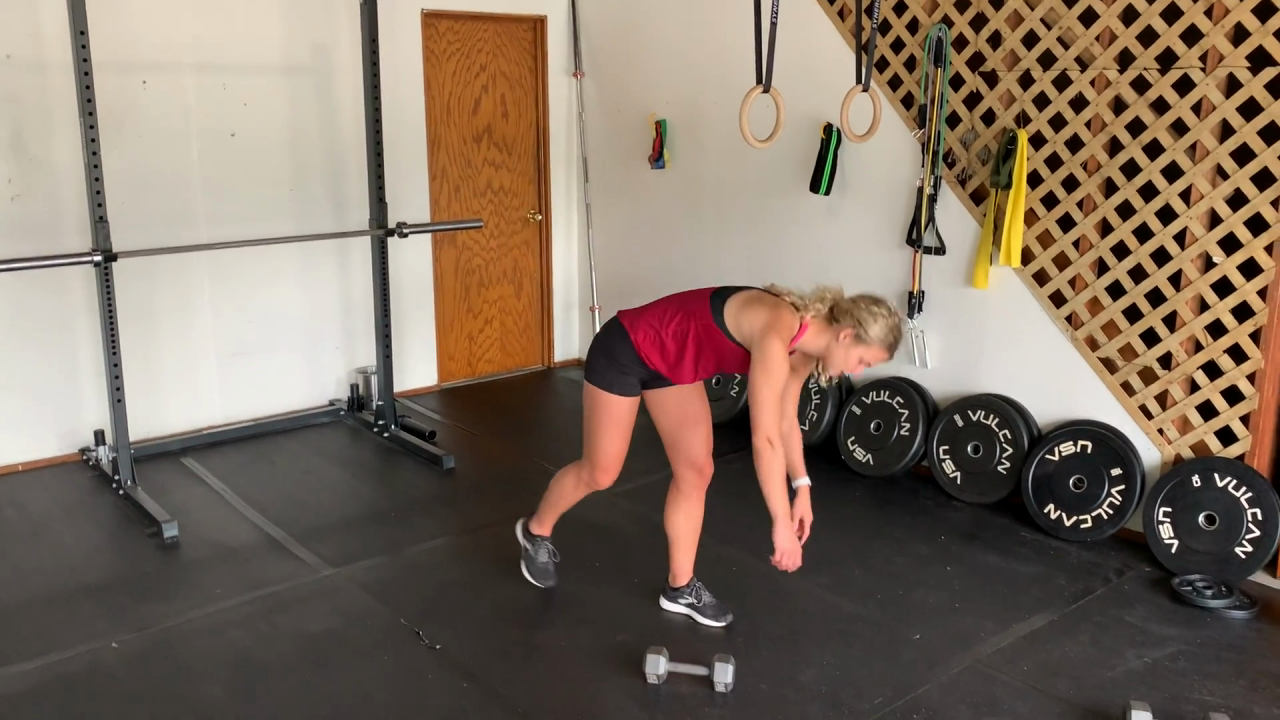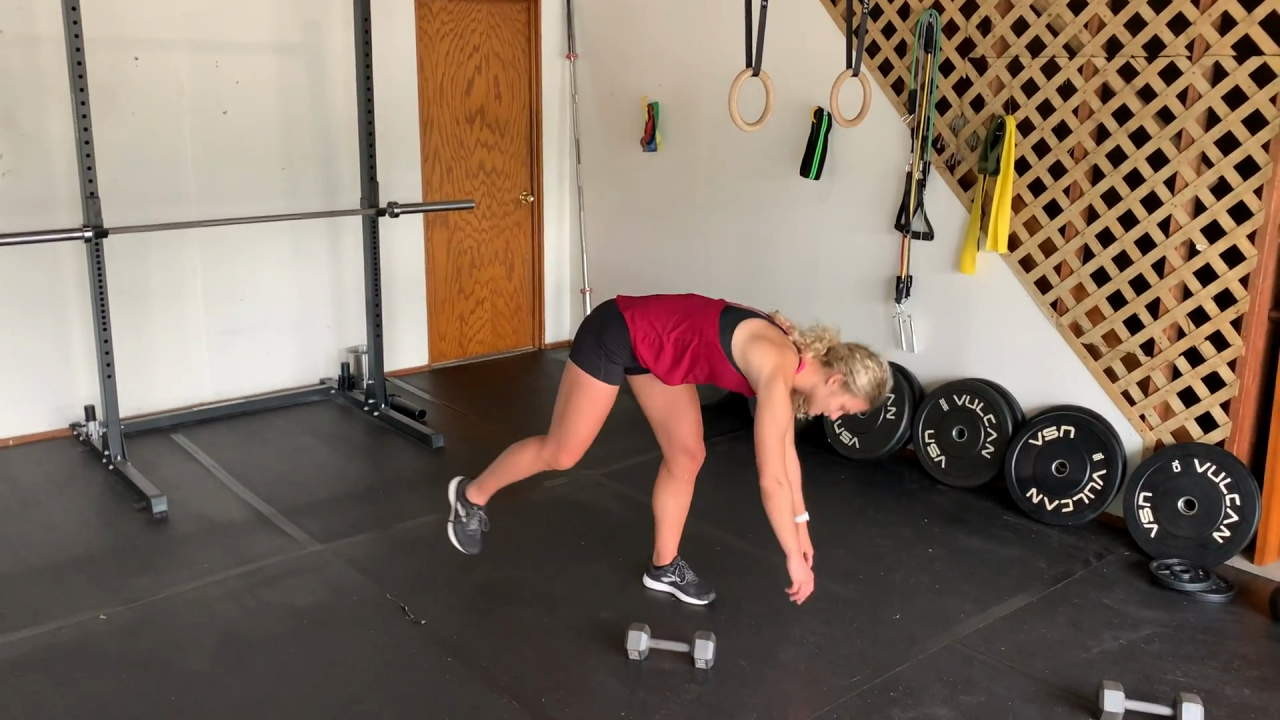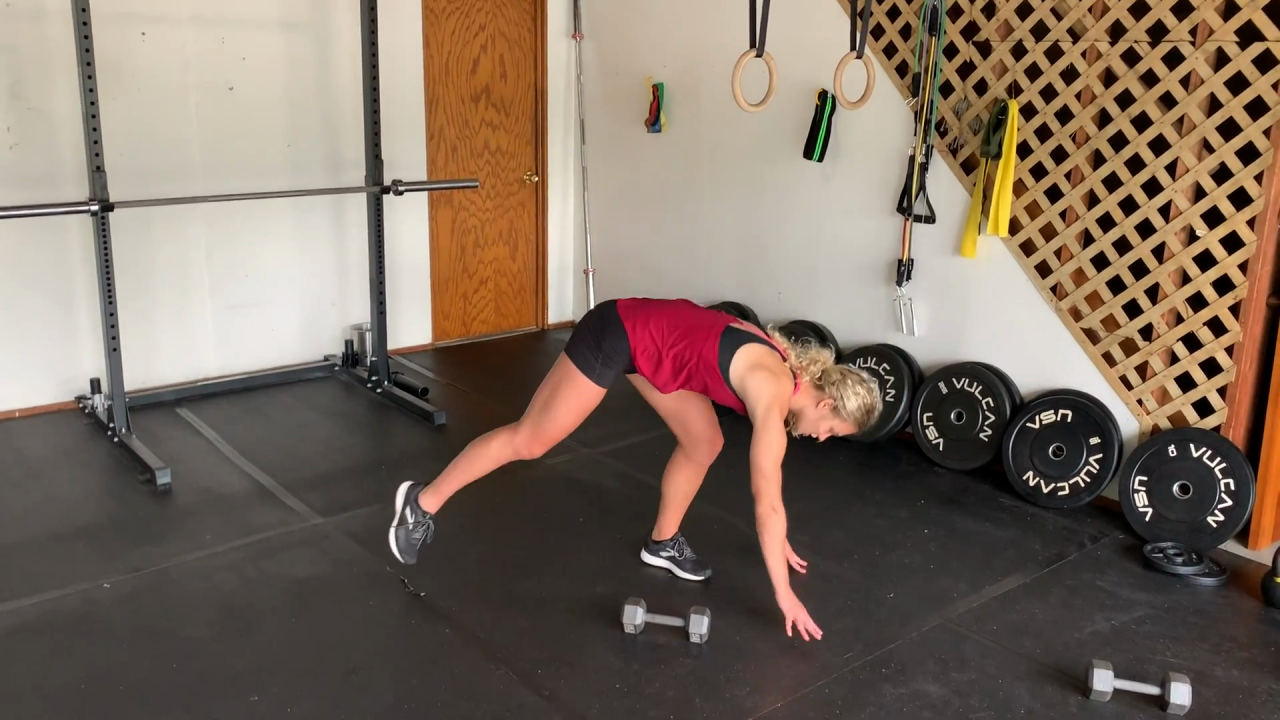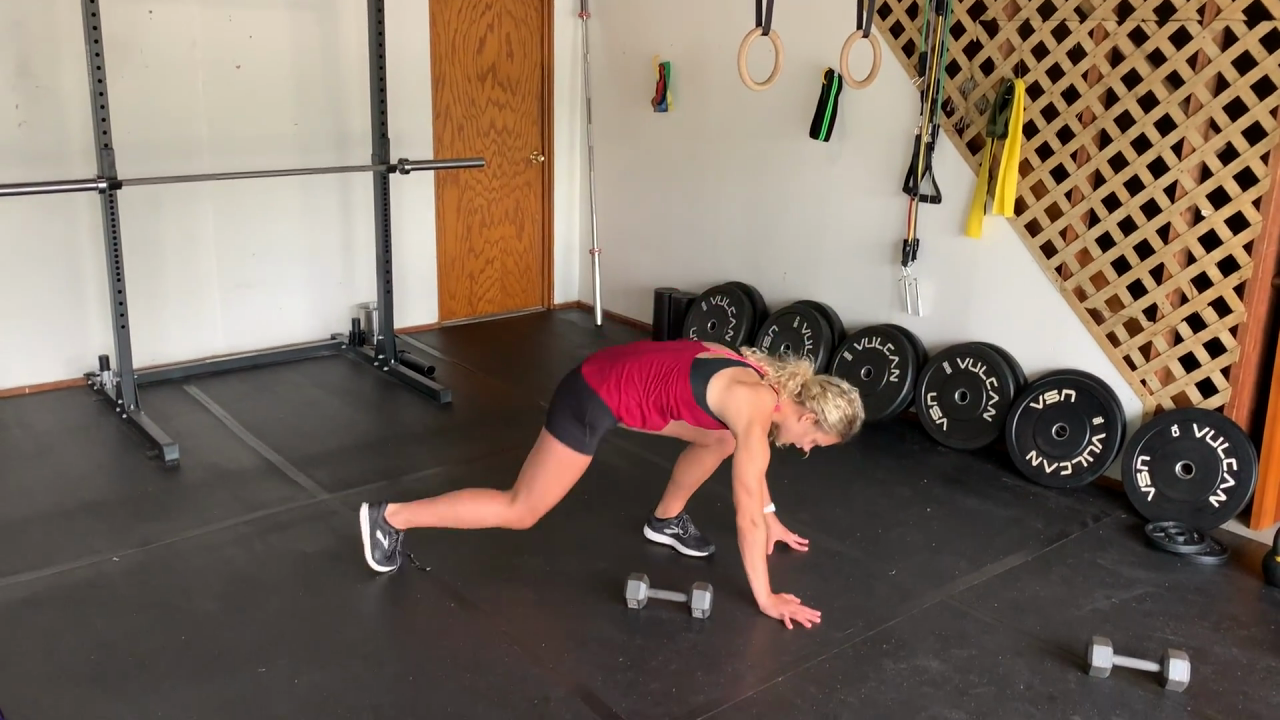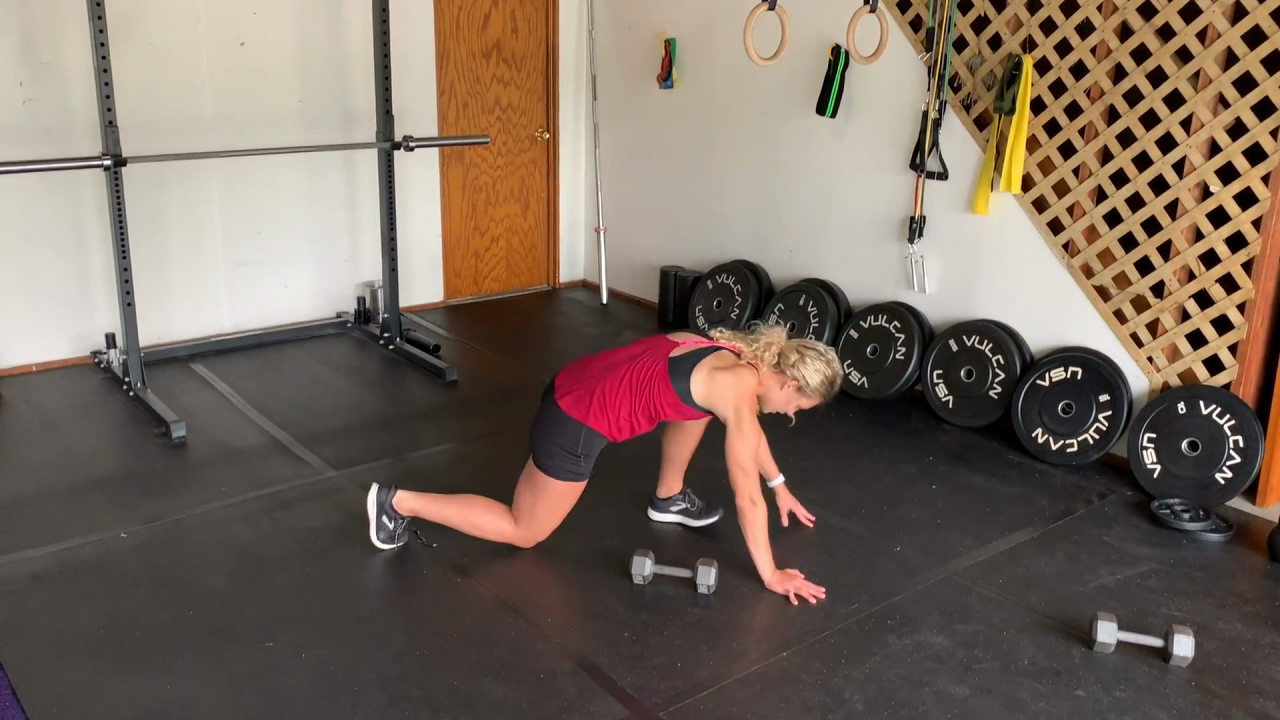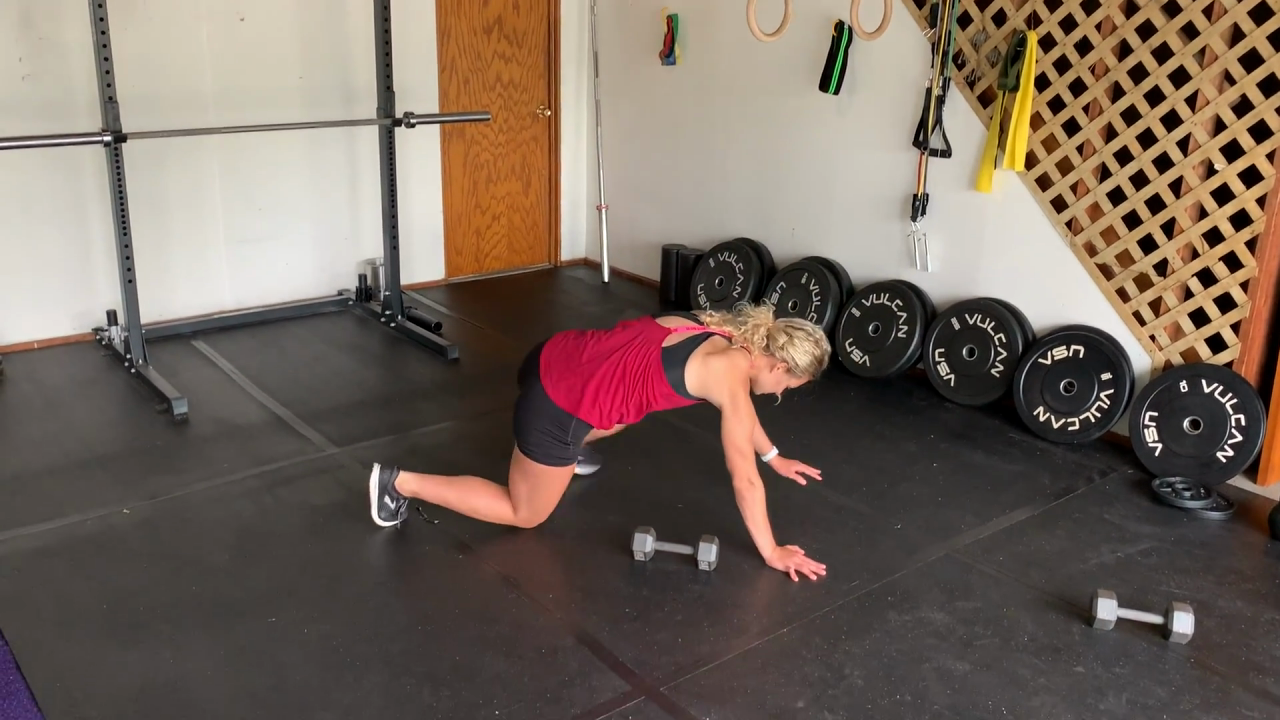
dt=0.3s
person 1, frame 1
left shoulder: (803, 341)
right shoulder: (778, 331)
left elbow: (785, 418)
right elbow: (764, 439)
left wrist: (801, 488)
right wrist: (780, 527)
left hip: (673, 364)
right hip: (625, 351)
left knee: (696, 468)
right knee: (599, 473)
left ankle: (680, 587)
right ankle: (536, 530)
person 1, frame 2
left shoulder: (796, 361)
right shoulder: (777, 368)
left elbow: (784, 450)
right elbow: (771, 477)
left wrist: (800, 521)
right wrist: (794, 557)
left hip: (653, 348)
right hip: (616, 335)
left knee: (686, 456)
right knee: (562, 453)
left ankle: (665, 566)
right ankle: (471, 496)
person 1, frame 3
left shoulder: (790, 375)
right shoulder: (776, 395)
left elbow: (766, 466)
right elbow: (766, 504)
left wrist: (777, 539)
right wrist: (784, 594)
left hip: (644, 339)
right hip: (615, 338)
left knee: (705, 441)
right knee: (530, 440)
left ankle: (662, 541)
right ankle: (423, 502)
person 1, frame 4
left shoulder: (767, 380)
right shoulder: (757, 408)
left elbow: (749, 454)
right elbow: (747, 518)
left wrist: (772, 519)
right wrist: (765, 598)
left hip: (610, 377)
right hip: (592, 400)
left knee: (721, 440)
right knee: (522, 512)
left ankle: (665, 521)
right ankle: (390, 517)
person 1, frame 5
left shoulder: (739, 354)
right shoulder: (739, 388)
left elbow: (746, 429)
right elbow: (746, 497)
left wrist: (780, 486)
right wrist: (771, 575)
left hip: (576, 385)
right hip: (573, 427)
right knee: (523, 531)
left ankle: (668, 498)
right ankle: (397, 502)
person 1, frame 6
left shoulder: (724, 334)
right shoulder: (731, 372)
right elbow: (744, 479)
left wrist: (775, 457)
right wrist: (771, 552)
left hip: (554, 358)
right hip: (553, 408)
right knee: (524, 514)
left ankle: (576, 450)
right ankle: (400, 482)
